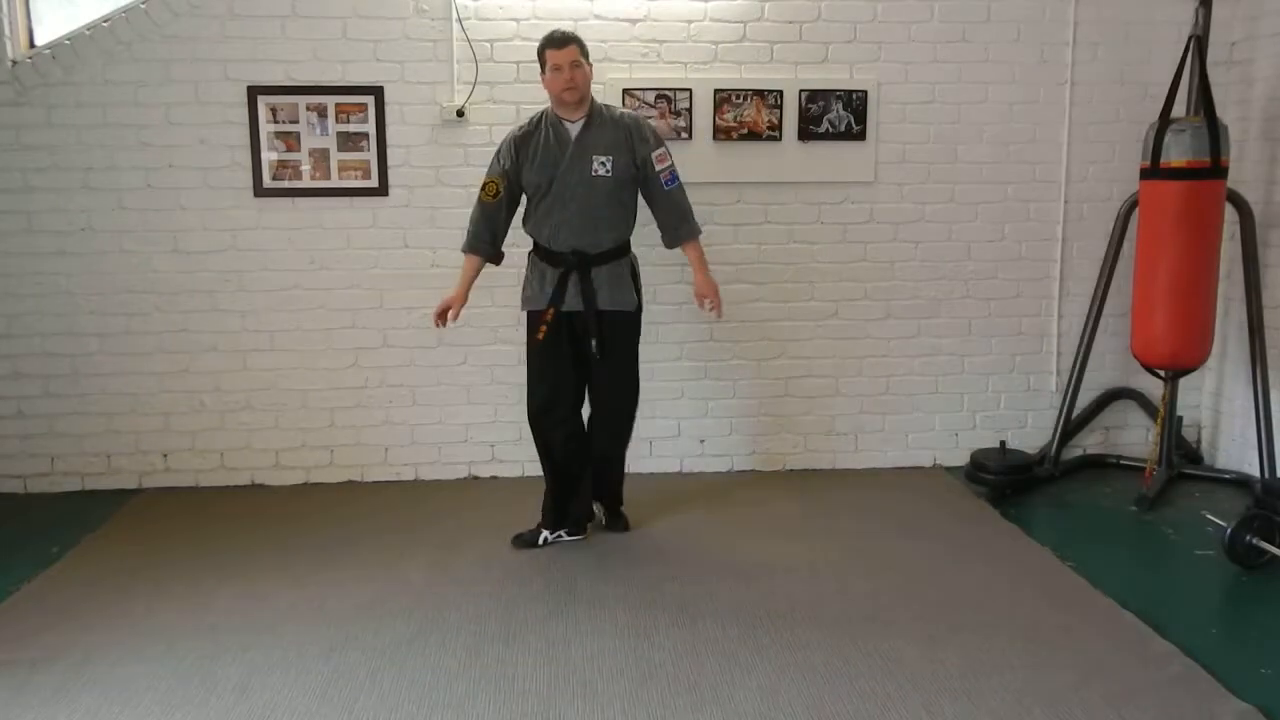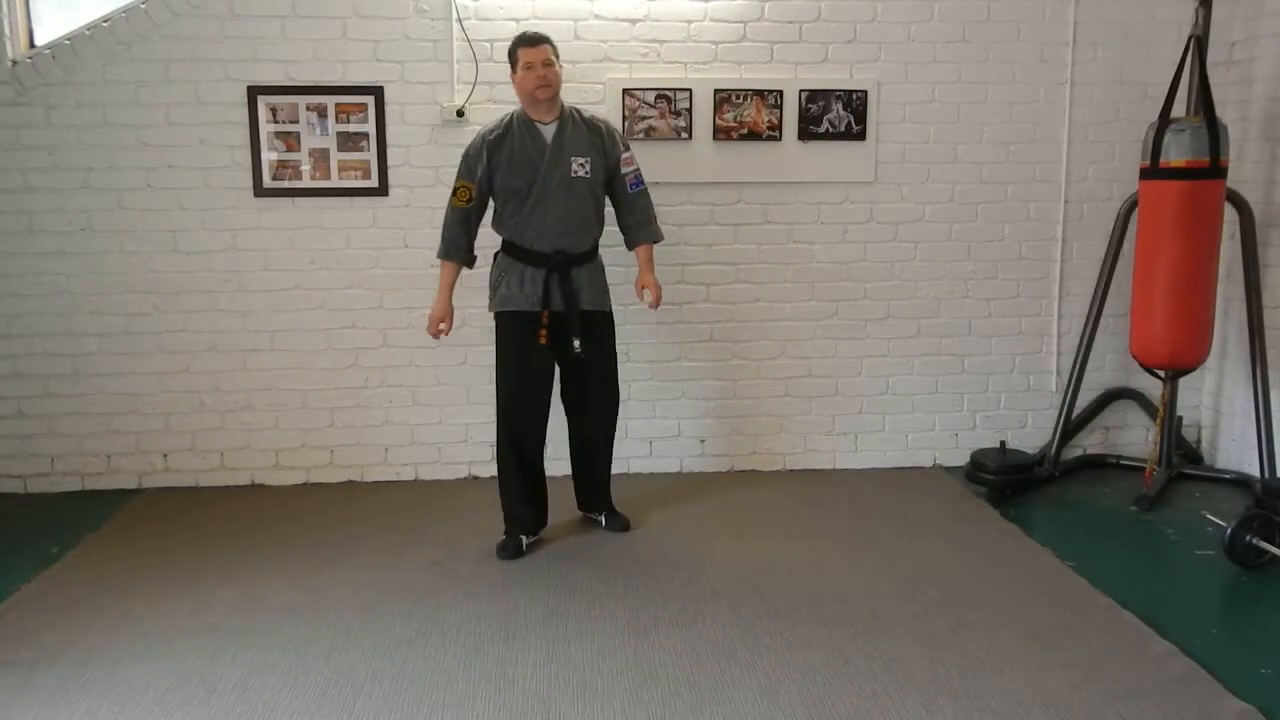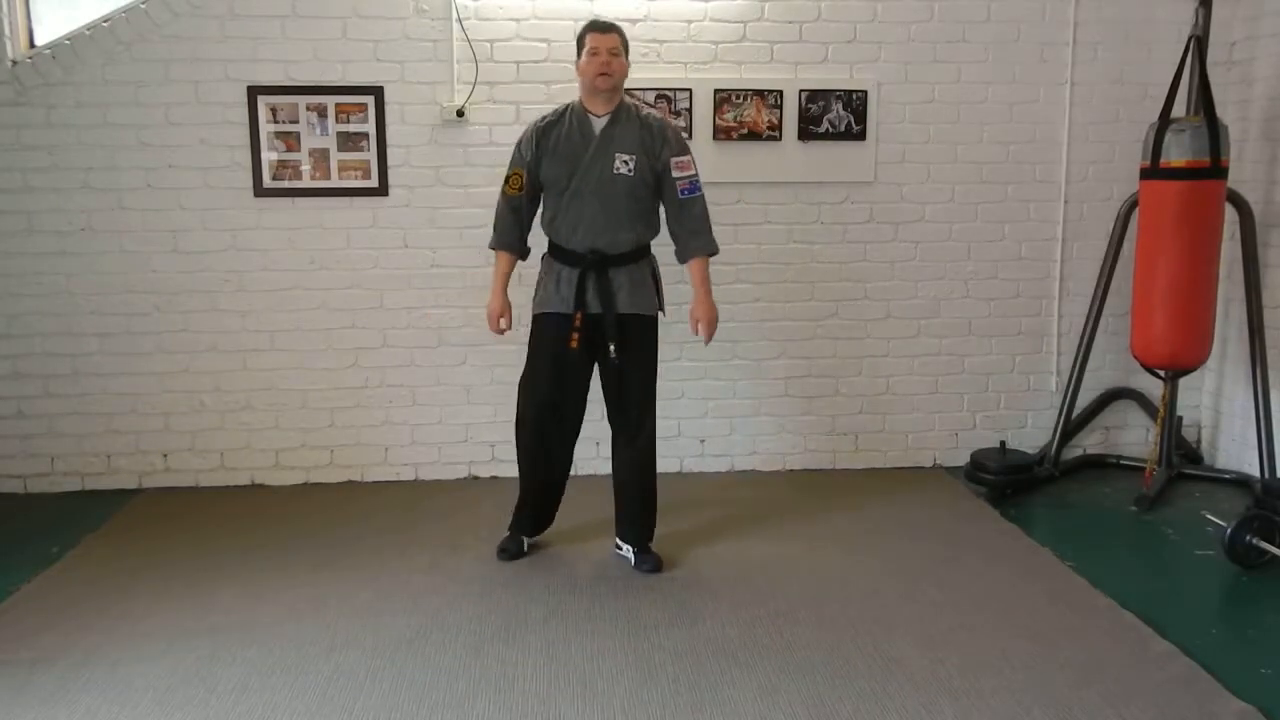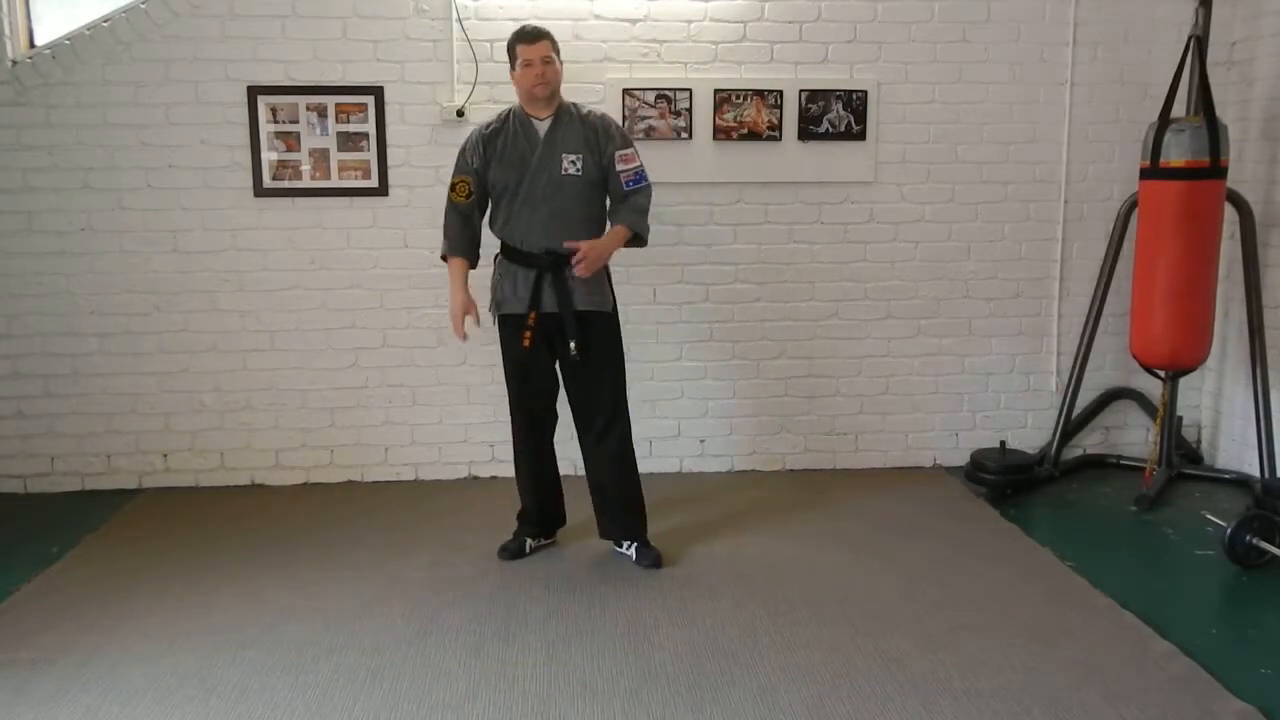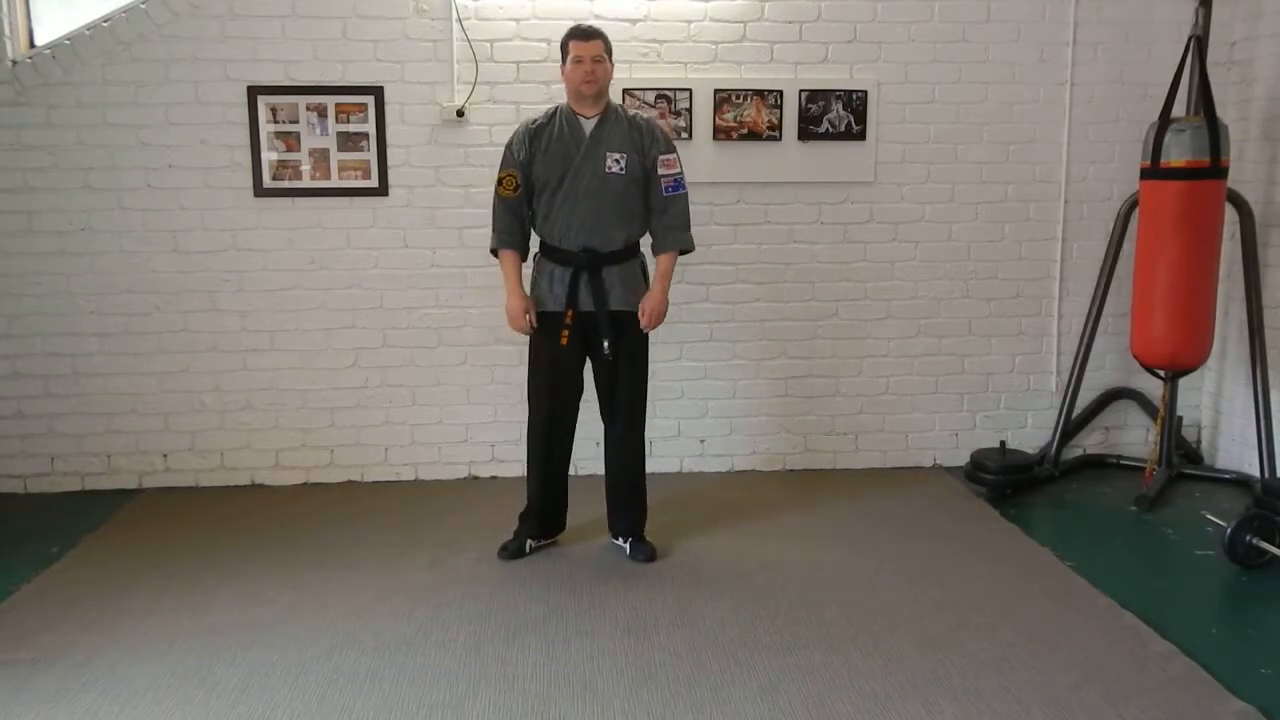
dt=1s
person 1, frame 1
left shoulder: (630, 131)
right shoulder: (522, 142)
left elbow: (670, 202)
right elbow: (490, 215)
left wrist: (699, 270)
right wrist: (462, 288)
left hip: (612, 284)
right hip: (549, 285)
left knee: (615, 403)
right knee: (551, 408)
left ankle: (605, 497)
right ankle: (565, 517)
person 1, frame 2
left shoulder: (599, 134)
right shoulder: (490, 144)
left elbow: (633, 203)
right elbow: (461, 220)
left wrist: (646, 269)
right wrist: (444, 297)
left hip: (584, 282)
right hip: (520, 287)
left knee: (596, 403)
right knee: (519, 410)
left ankle: (595, 501)
right ankle: (522, 523)
person 1, frame 3
left shoulder: (657, 134)
right shoulder: (543, 134)
left elbow: (687, 215)
right elbow: (513, 214)
left wrist: (701, 292)
right wrist: (498, 290)
left hip: (630, 289)
right hip: (561, 288)
left knee: (633, 420)
right knee: (542, 411)
left ankle: (633, 536)
right ankle: (528, 523)
person 1, frame 4
left shoulder: (599, 130)
right shoulder: (486, 140)
left elbow: (635, 197)
right elbow: (461, 216)
left wrist: (607, 245)
right wrist: (459, 287)
left hip: (585, 289)
right hip: (519, 289)
left knee: (604, 412)
right knee: (530, 414)
left ankle: (627, 530)
right ankle: (538, 524)
person 1, frame 5
left shoulder: (644, 134)
right shoulder: (532, 136)
left elbow: (669, 216)
right elbow: (510, 217)
left wrist: (659, 289)
right wrist: (515, 290)
left hip: (622, 287)
right hip: (554, 288)
left knee: (624, 414)
right knee: (549, 413)
left ankle: (628, 527)
right ankle: (539, 524)
